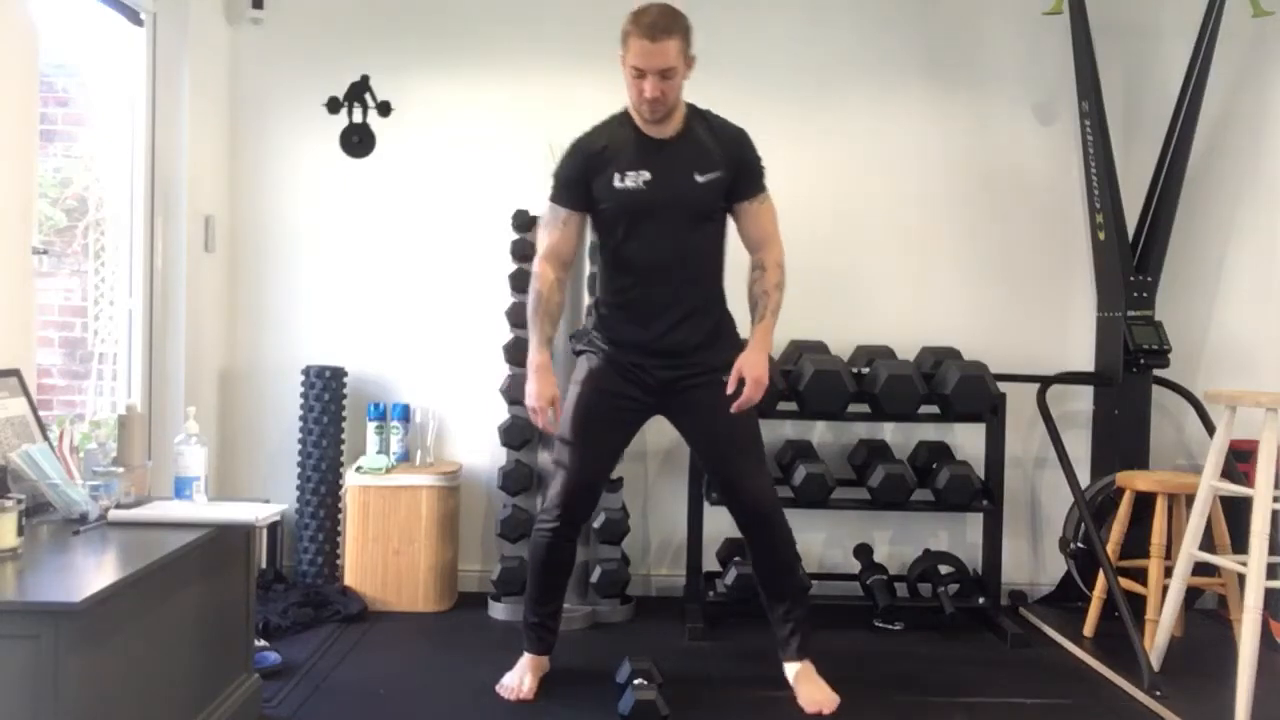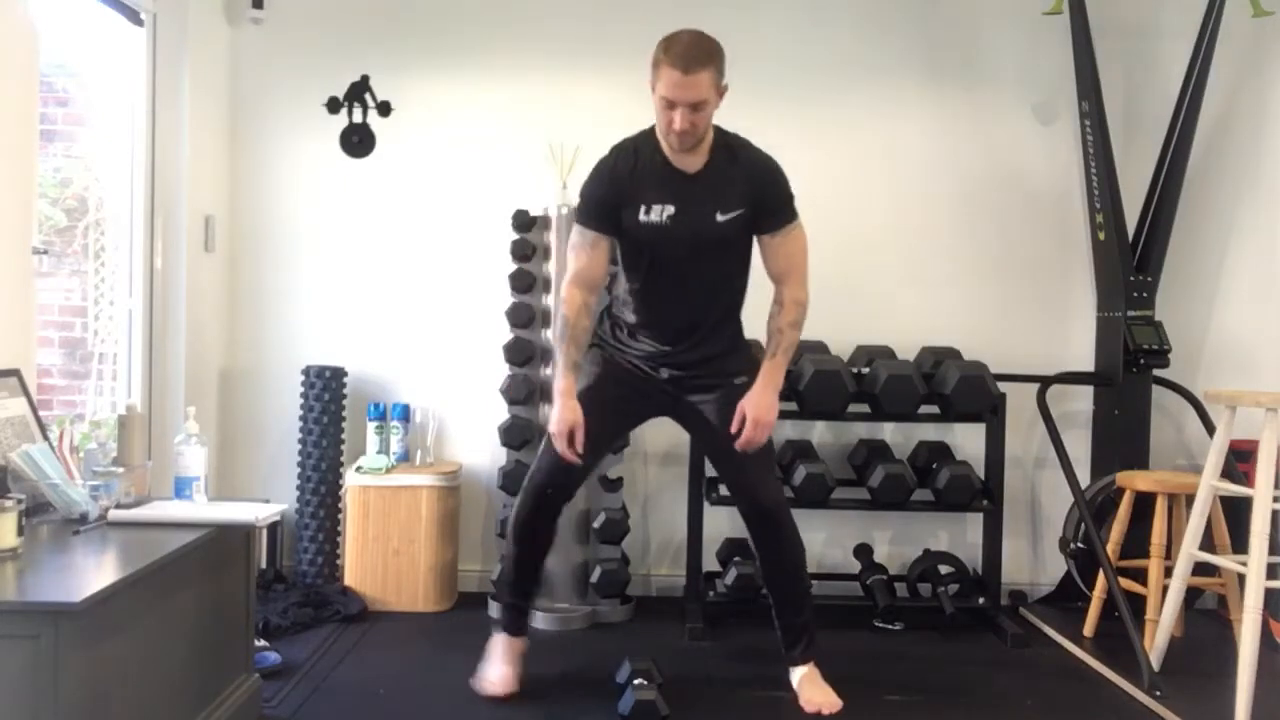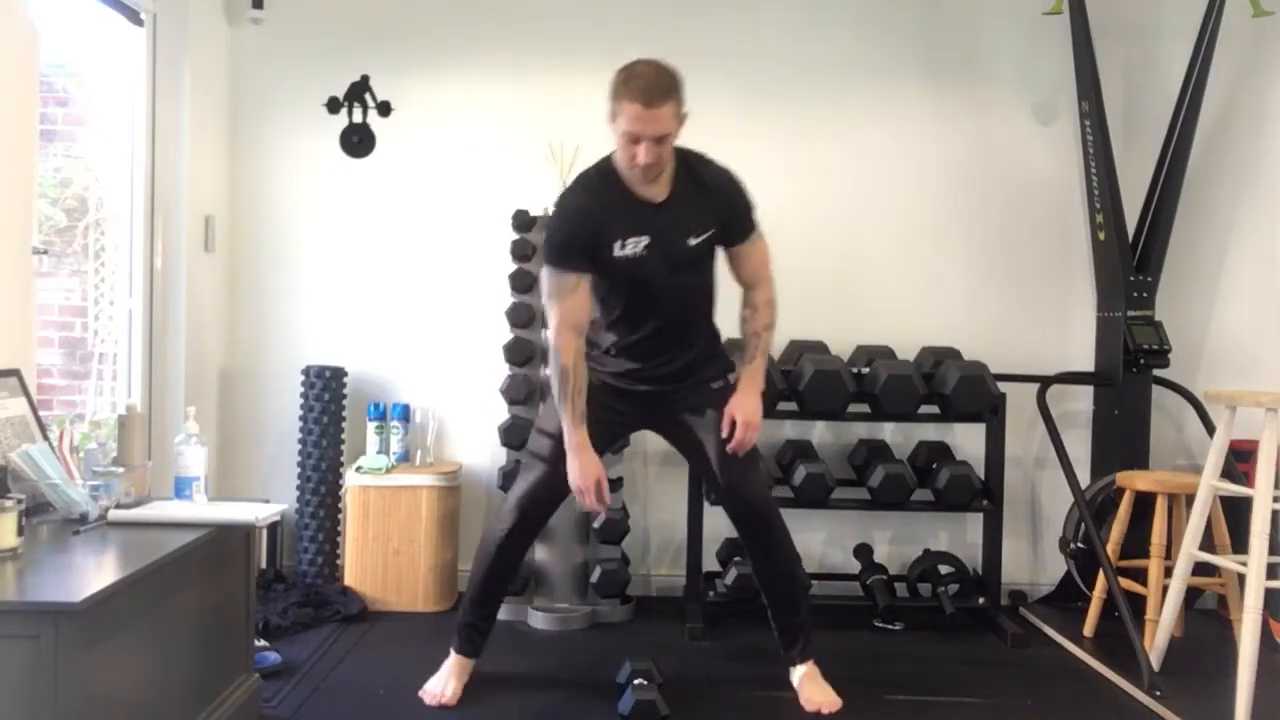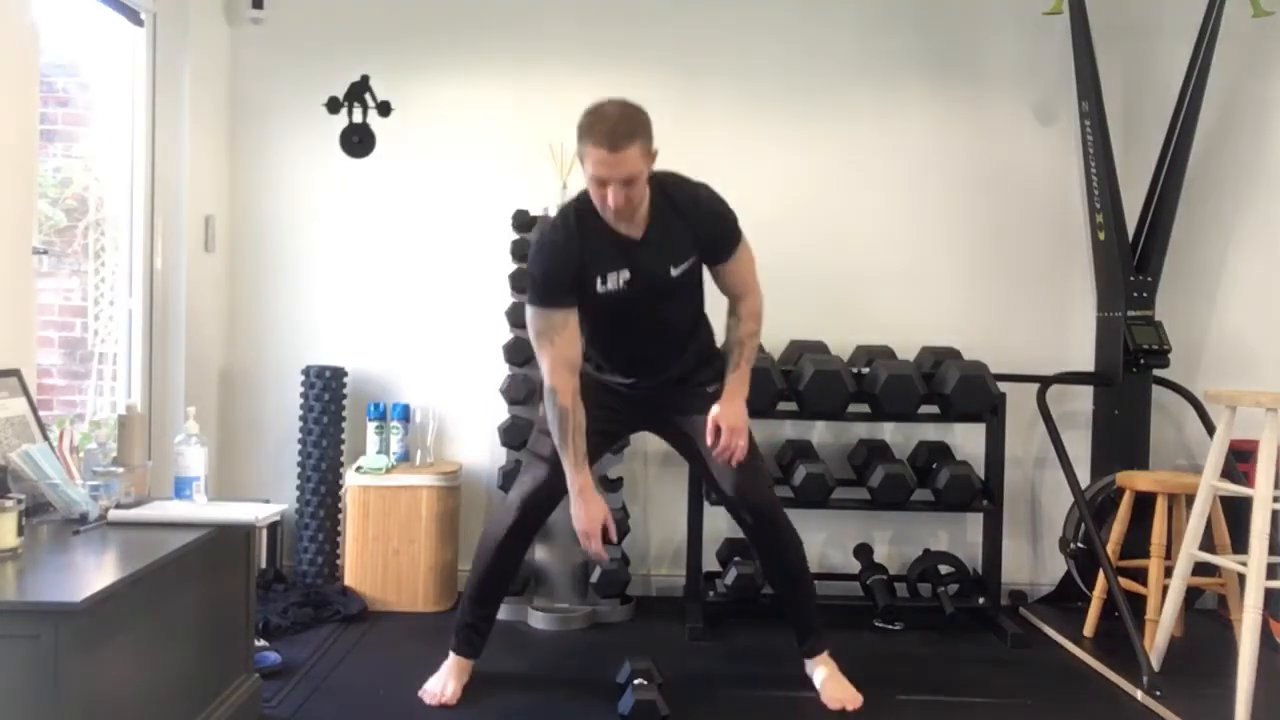
dt=0.2s
person 1, frame 1
left shoulder: (727, 147)
right shoulder: (591, 153)
left elbow: (764, 253)
right elbow: (551, 264)
left wrist: (759, 345)
right wrist: (538, 363)
left hip: (706, 362)
right hip: (611, 359)
left knee: (756, 503)
right knee: (565, 506)
left ankle: (797, 657)
right ankle: (536, 651)
person 1, frame 2
left shoulder: (757, 175)
right shoulder: (616, 173)
left elbow: (791, 287)
right elbow: (579, 287)
left wrist: (767, 384)
right wrist: (564, 392)
left hip: (717, 367)
right hip: (625, 359)
left knee: (765, 507)
right knee: (542, 487)
left ankle: (802, 661)
right ankle: (509, 637)
person 1, frame 3
left shoulder: (717, 188)
right shoulder: (579, 208)
left elbow: (758, 288)
right elbow: (568, 332)
left wrist: (750, 385)
right wrist: (579, 444)
left hip: (697, 377)
right hip: (605, 376)
left knee: (755, 506)
right knee: (526, 506)
left ankle: (801, 662)
right ankle: (462, 654)
person 1, frame 4
left shoulder: (698, 207)
right shoulder: (559, 245)
left elbow: (746, 300)
right elbow: (560, 372)
left wrist: (733, 394)
right wrist: (582, 488)
left hip: (693, 383)
right hip: (601, 387)
left knee: (758, 508)
right knee: (520, 509)
left ankle: (817, 656)
right ankle: (461, 655)
